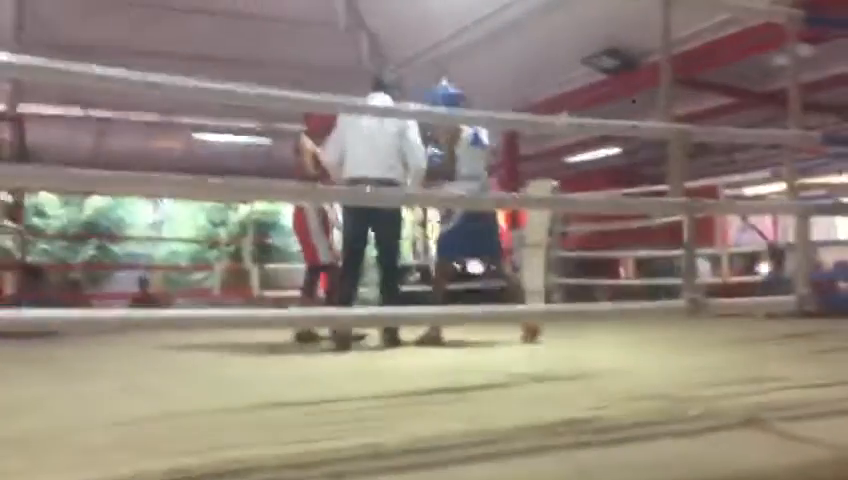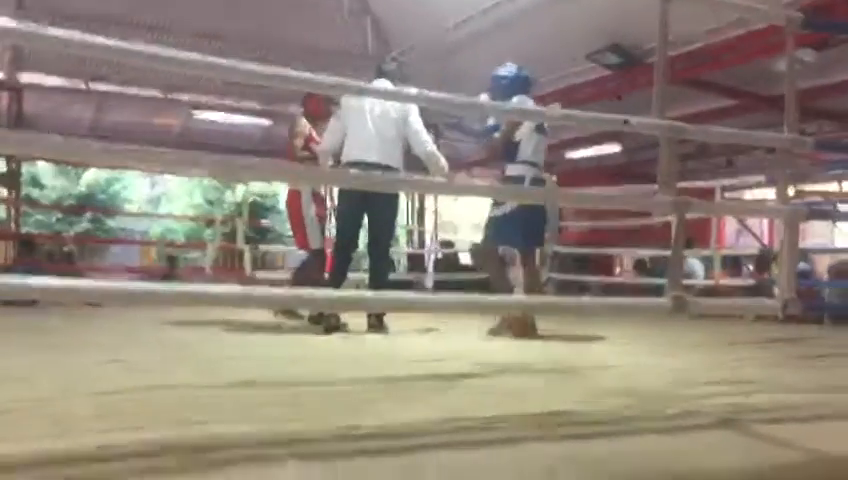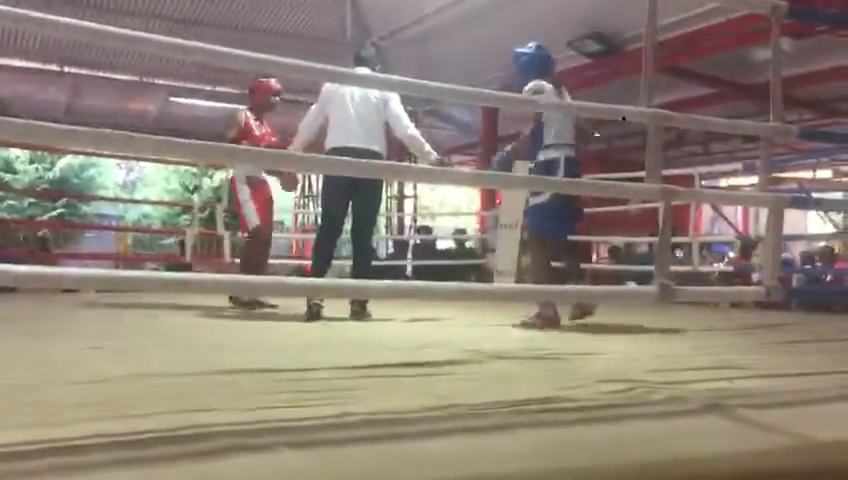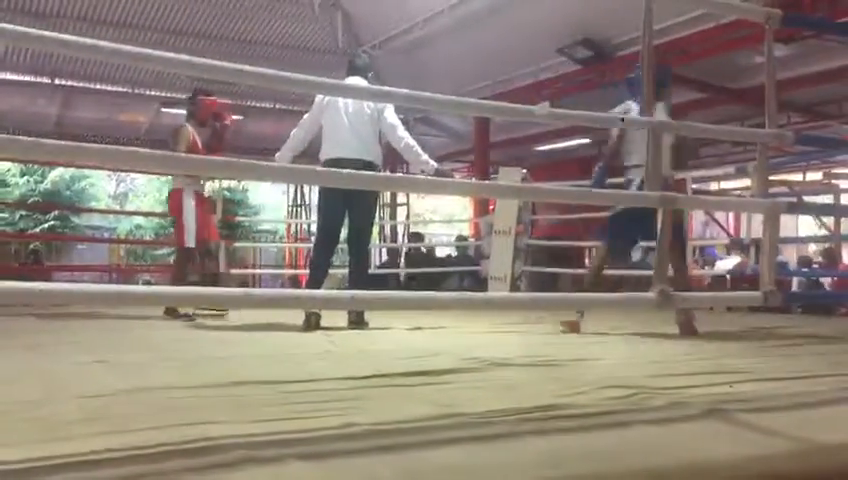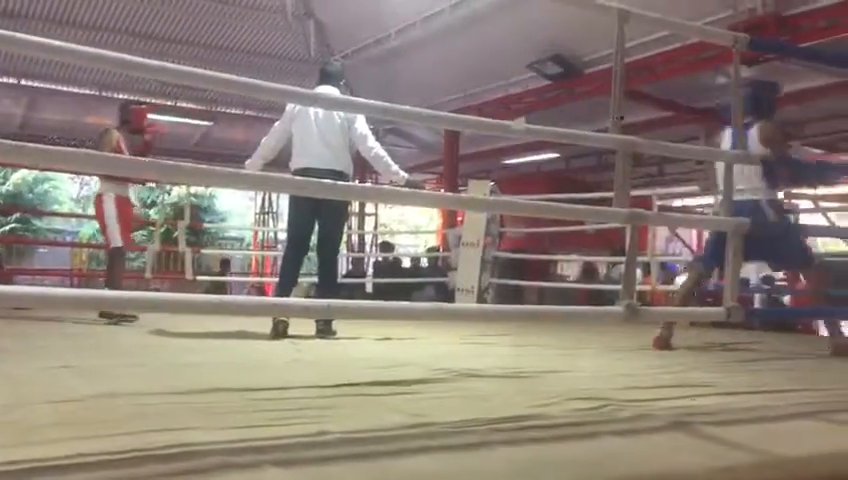
dt=0.5s
person 1, frame 1
left shoulder: (350, 114)
right shoulder: (401, 115)
left elbow: (330, 157)
right elbow: (417, 161)
right wrist: (411, 185)
left hip: (355, 189)
right hip: (387, 190)
left knee: (351, 258)
right knee: (388, 259)
left ankle: (342, 325)
right ankle: (389, 328)
person 1, frame 2
left shoulder: (352, 98)
right shoulder: (404, 103)
left elbow: (330, 141)
right elbow: (422, 144)
left wrist: (324, 165)
right wrist: (443, 170)
left hip: (354, 173)
right hip: (386, 175)
left knee: (344, 243)
right knee: (379, 246)
left ankle: (330, 310)
right ankle: (375, 314)
person 1, frame 3
left shoulder: (333, 86)
right shoulder: (384, 89)
left elbow: (310, 123)
right elbow: (405, 128)
left wrist: (292, 152)
right wrist: (432, 157)
left hip: (338, 159)
right hip: (370, 162)
left knee: (328, 229)
right knee: (363, 232)
left ankle: (314, 297)
right ankle: (358, 301)
person 1, frame 4
left shoulder: (327, 95)
right shoulder: (378, 98)
left elbow: (302, 132)
right elbow: (399, 137)
left wrist: (279, 161)
right wrist: (430, 166)
left hip: (333, 169)
right hip: (365, 171)
left knee: (325, 239)
right knee: (359, 241)
left ankle: (312, 307)
right ankle: (356, 310)
person 1, frame 5
left shoulder: (298, 104)
right shoulder: (348, 108)
left elbow: (273, 140)
right elbow: (369, 146)
left wrist: (249, 168)
right wrist: (400, 177)
left hip: (303, 179)
right hip: (335, 181)
left knee: (295, 247)
right knee: (328, 251)
left ankle: (280, 314)
right ankle: (324, 319)
person 2, frame 1
left shoulder: (449, 126)
right shoulder: (480, 130)
left elbow: (445, 168)
left wrist: (433, 160)
right wrist: (440, 159)
right hip: (483, 197)
left knee: (443, 264)
right knee: (499, 261)
left ankle: (434, 329)
person 2, frame 2
left shoulder: (518, 105)
left elbow: (498, 146)
left wrist: (492, 128)
left hip: (519, 183)
right hip: (534, 185)
left knee: (488, 247)
right knee: (526, 254)
left ankle: (512, 309)
right ankle: (524, 319)
person 2, frame 3
left shoulder: (534, 88)
right shoulder: (561, 92)
left elbow: (533, 132)
right elbow: (576, 131)
left wrist: (508, 153)
left hip: (551, 166)
right hip: (568, 164)
left knee: (538, 237)
right knee: (556, 236)
left ankle: (547, 310)
right ankle: (581, 298)
person 2, frame 4
left shoulder: (624, 111)
right shoulder: (668, 112)
left elbow: (613, 148)
right elbow: (679, 158)
left wrist: (600, 171)
left hip: (635, 186)
right hip: (664, 186)
left knee: (608, 251)
right knee: (678, 253)
right ankle: (685, 319)
person 2, frame 5
left shoulder: (726, 134)
right shoulder: (768, 130)
right elbow: (789, 171)
right wrist: (825, 173)
left hip: (732, 210)
right hip: (763, 209)
left knee: (700, 270)
right knee: (811, 269)
left ankle: (666, 332)
person 3, frame 1
left shoulder: (314, 147)
right shoulder: (306, 142)
right elbow: (308, 173)
right wrist: (330, 176)
left hip: (318, 212)
right hip: (310, 213)
left knee: (316, 270)
right knee: (330, 268)
left ankle: (305, 327)
person 3, frame 2
left shoulder: (313, 129)
right shoulder: (301, 124)
right elbow: (295, 155)
right wrist: (319, 155)
left hip: (313, 195)
right hip: (303, 194)
left knee: (315, 253)
right knee: (317, 252)
person 3, frame 3
left shoulder: (265, 123)
right shoulder: (242, 117)
left wrist: (282, 174)
right wrist: (254, 147)
left hip: (261, 183)
right hip: (244, 182)
left knee: (264, 238)
right knee: (256, 233)
person 3, frame 4
left shoulder: (197, 134)
right shoulder: (184, 131)
left elbow: (213, 152)
left wrist: (221, 131)
left hip: (197, 195)
right hip: (184, 195)
left knee: (208, 248)
right knee: (188, 249)
right ankle: (173, 305)
person 3, frame 5
left shoulder: (129, 141)
right shoulder: (111, 136)
left wrist: (146, 146)
left hip: (124, 200)
right hip: (109, 199)
left knee: (118, 252)
right knee: (117, 250)
